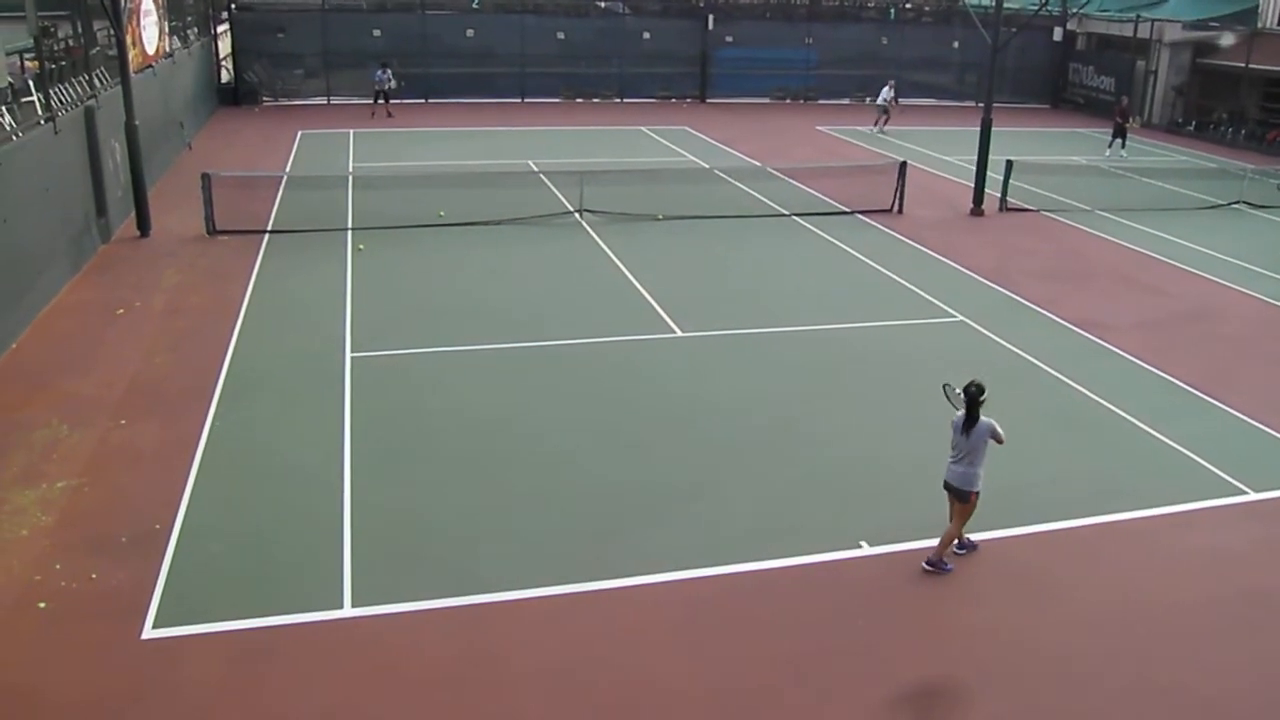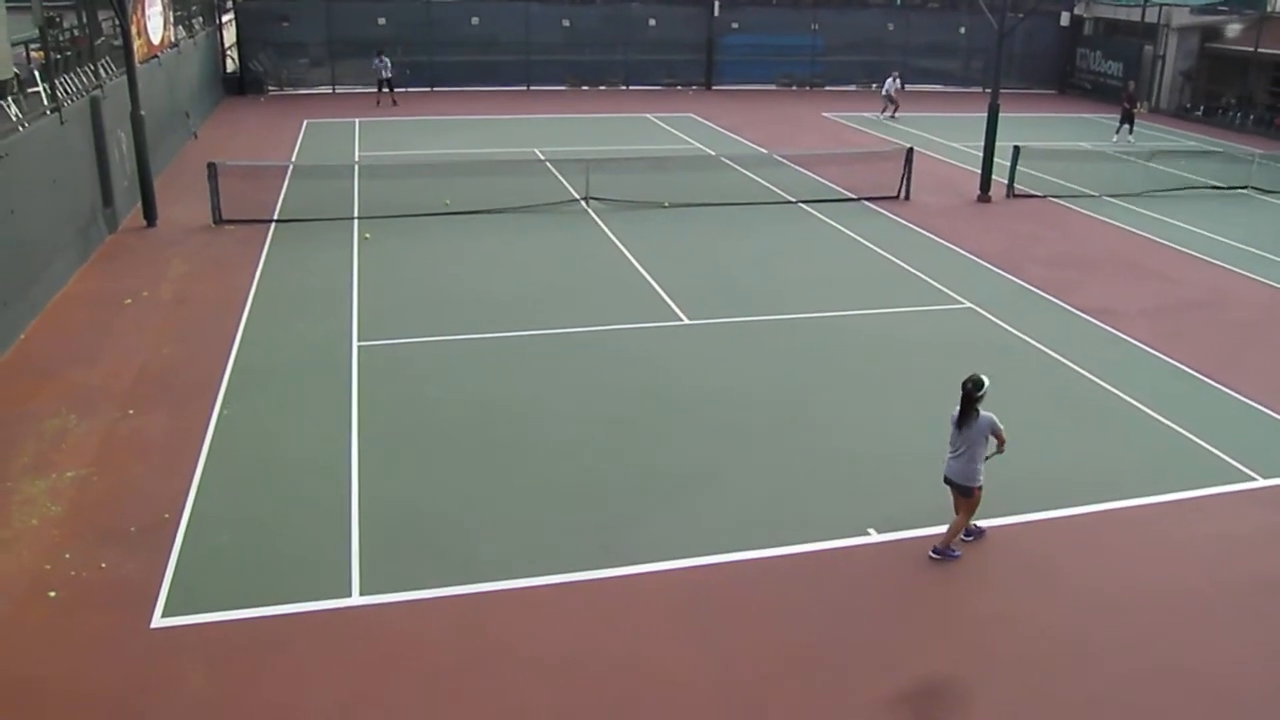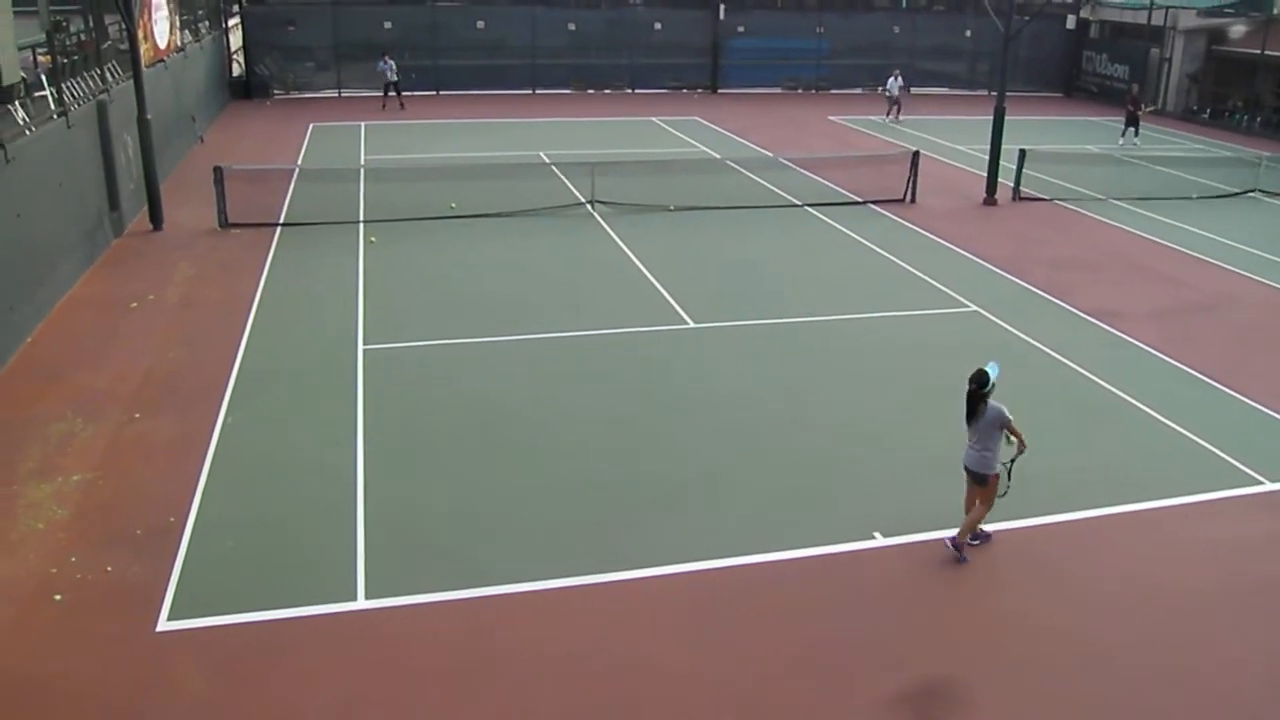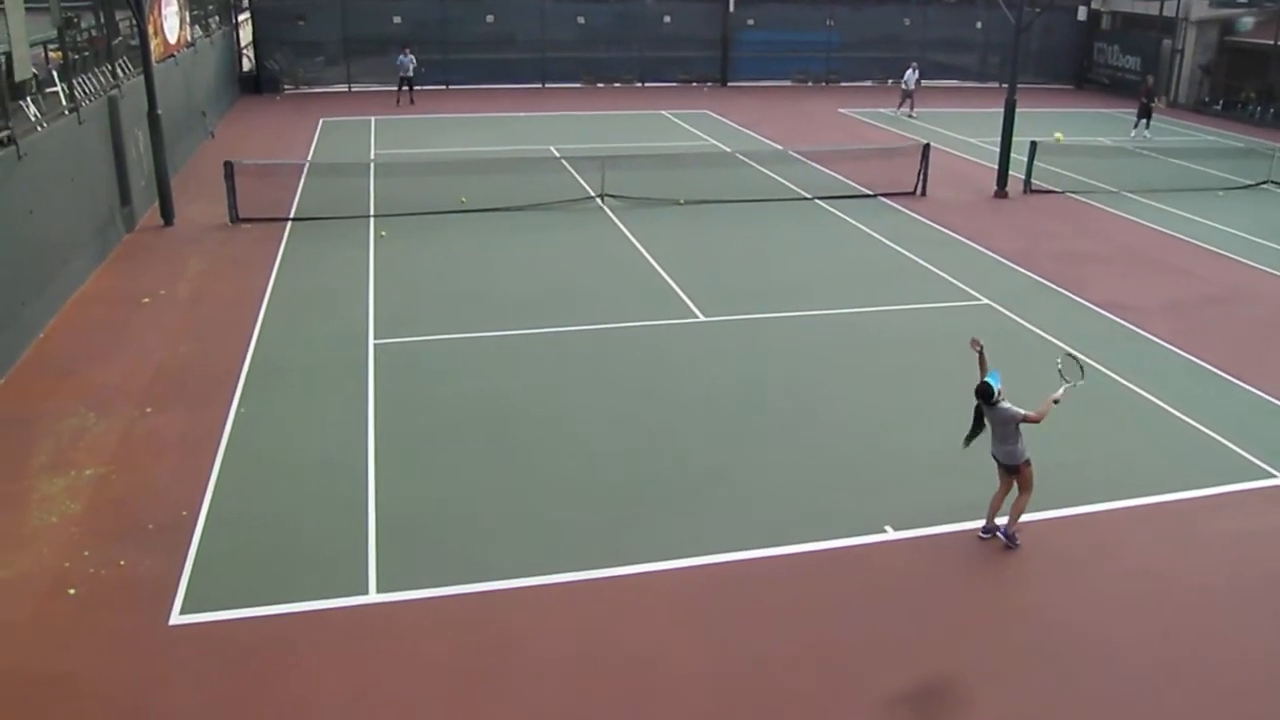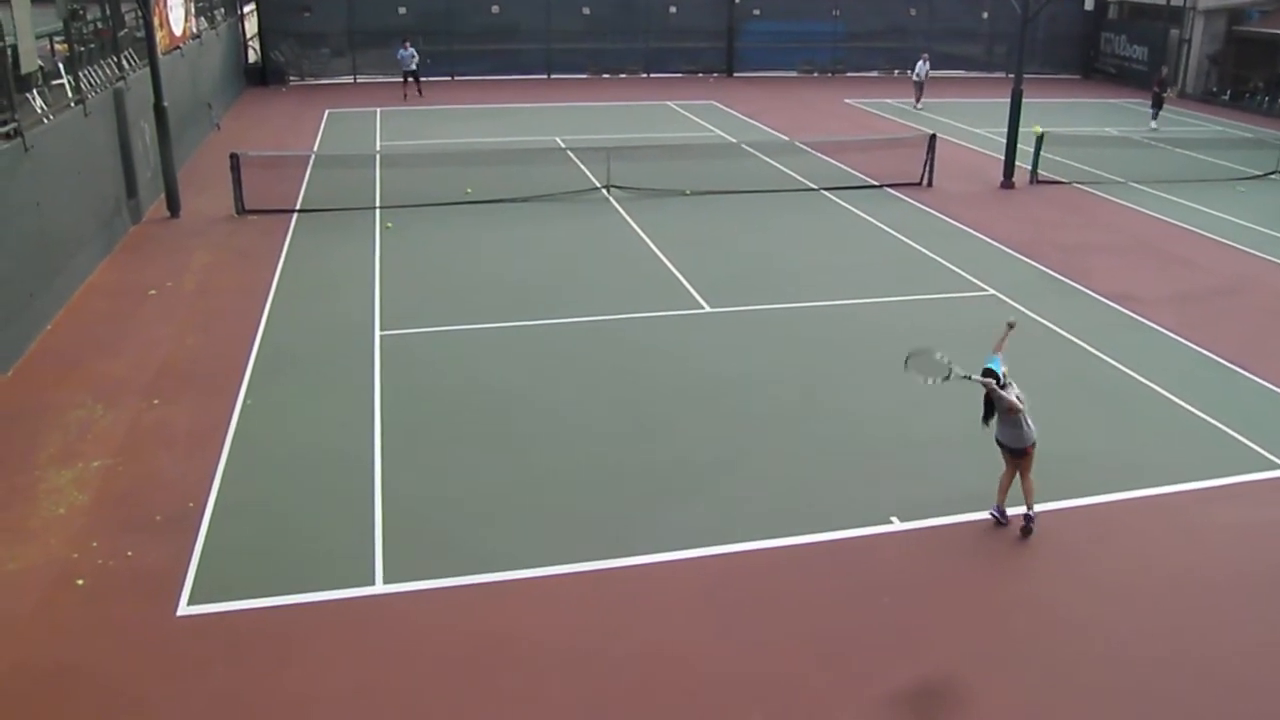
dt=0.5s
person 1, frame 1
left shoulder: (957, 419)
right shoulder: (987, 425)
right elbow: (1001, 440)
left hip: (951, 476)
right hip: (968, 483)
left knee: (955, 516)
right knee: (957, 523)
left ankle: (962, 542)
right ankle: (934, 558)
person 1, frame 2
left shoulder: (957, 414)
right shoulder: (988, 419)
right elbow: (1002, 440)
right wrist: (999, 447)
left hip: (950, 471)
right hip: (969, 477)
left knee: (960, 507)
right knee: (966, 514)
left ankle: (969, 530)
right ankle: (940, 547)
person 1, frame 3
left shoulder: (972, 404)
right shoulder: (997, 410)
right elbow: (1014, 431)
left wrist: (1003, 434)
right wrist: (1022, 442)
left hip: (970, 460)
right hip: (986, 466)
left knee: (971, 499)
right knee: (984, 506)
left ankle: (975, 532)
right ankle: (958, 540)
person 1, frame 4
left shoulder: (985, 402)
right shoulder: (1006, 412)
left elbow: (985, 373)
right elbow: (1037, 417)
left wrist: (980, 353)
right wrist: (1052, 398)
left hip: (999, 453)
right hip: (1016, 457)
left knee: (1004, 487)
right knee: (1025, 492)
left ankle: (988, 526)
right ankle: (1009, 530)
person 1, frame 5
left shoulder: (995, 391)
right shoulder: (1005, 396)
left elbow: (995, 353)
right elbow: (1018, 408)
left wrist: (1007, 331)
right wrist: (995, 389)
left hip: (1004, 438)
right hip: (1023, 440)
left knee: (1010, 470)
right knee: (1025, 475)
left ankle: (999, 508)
right ankle: (1029, 511)
